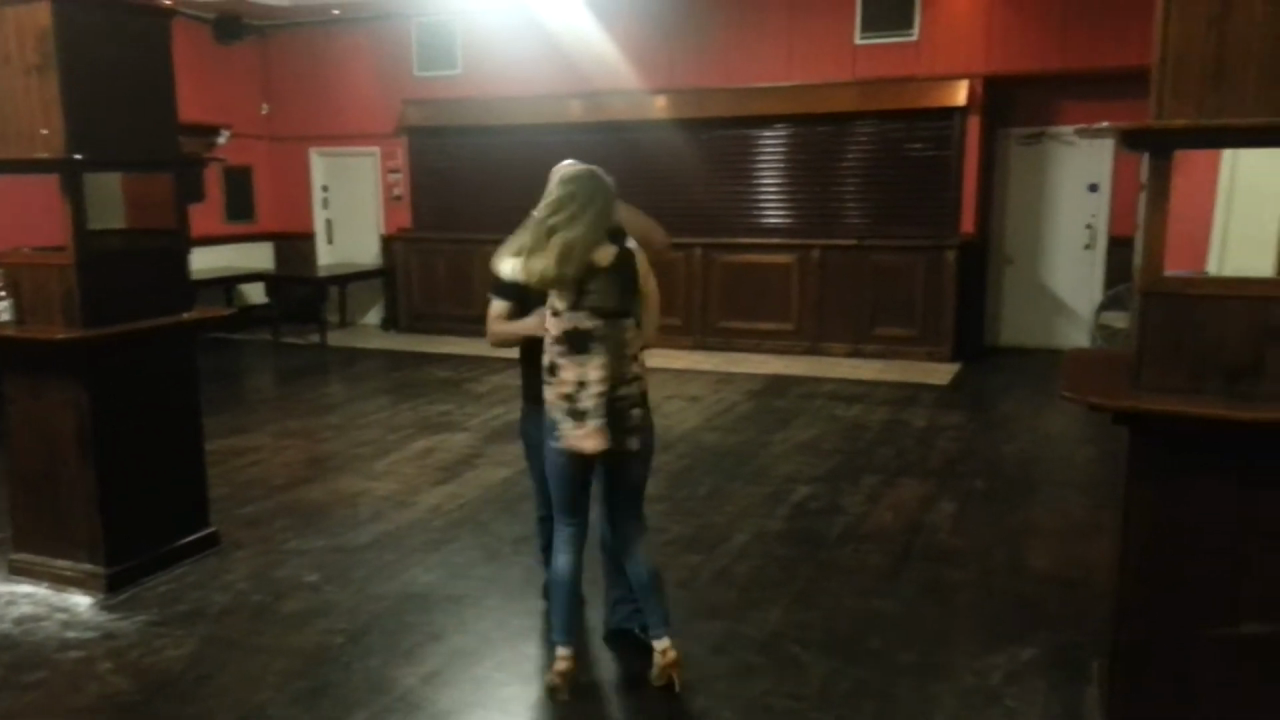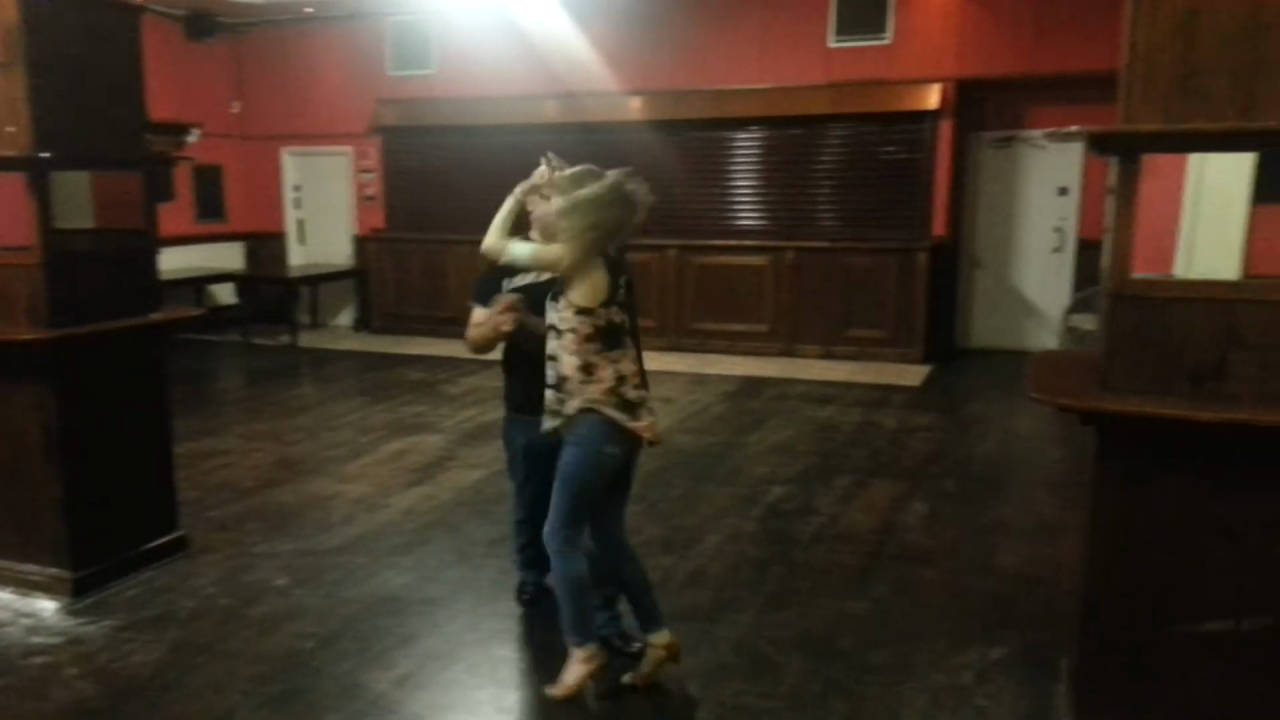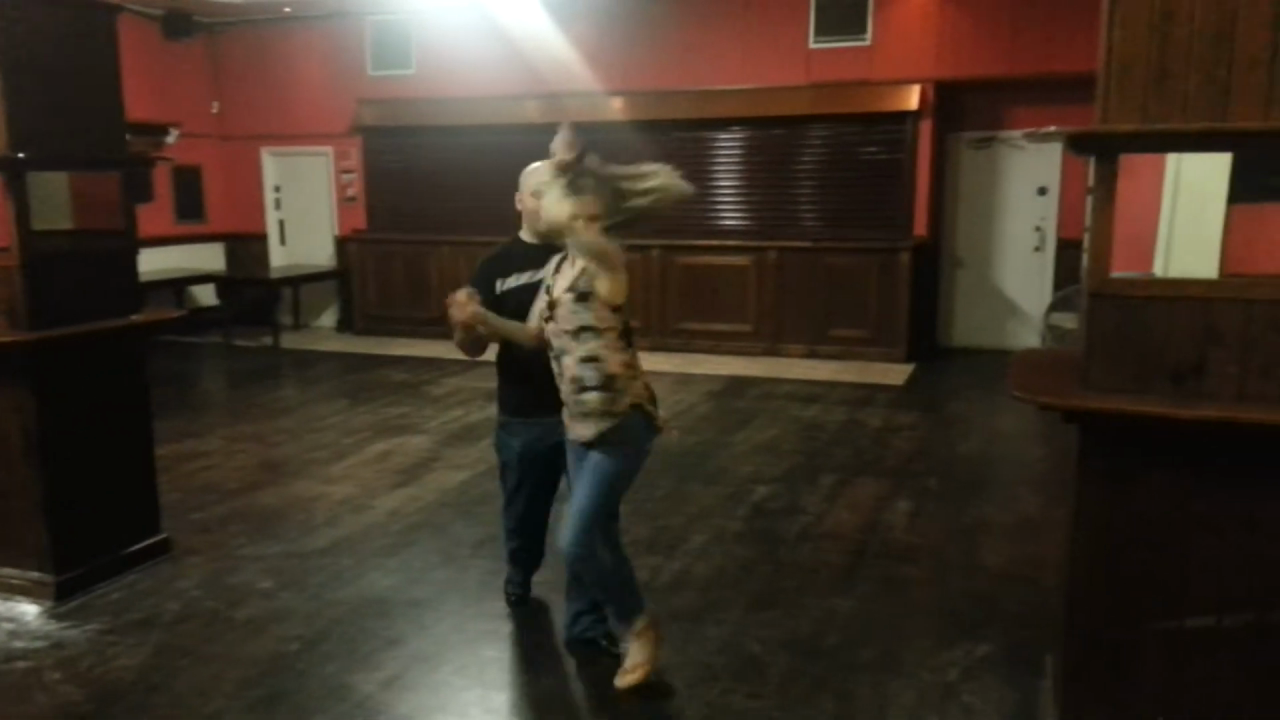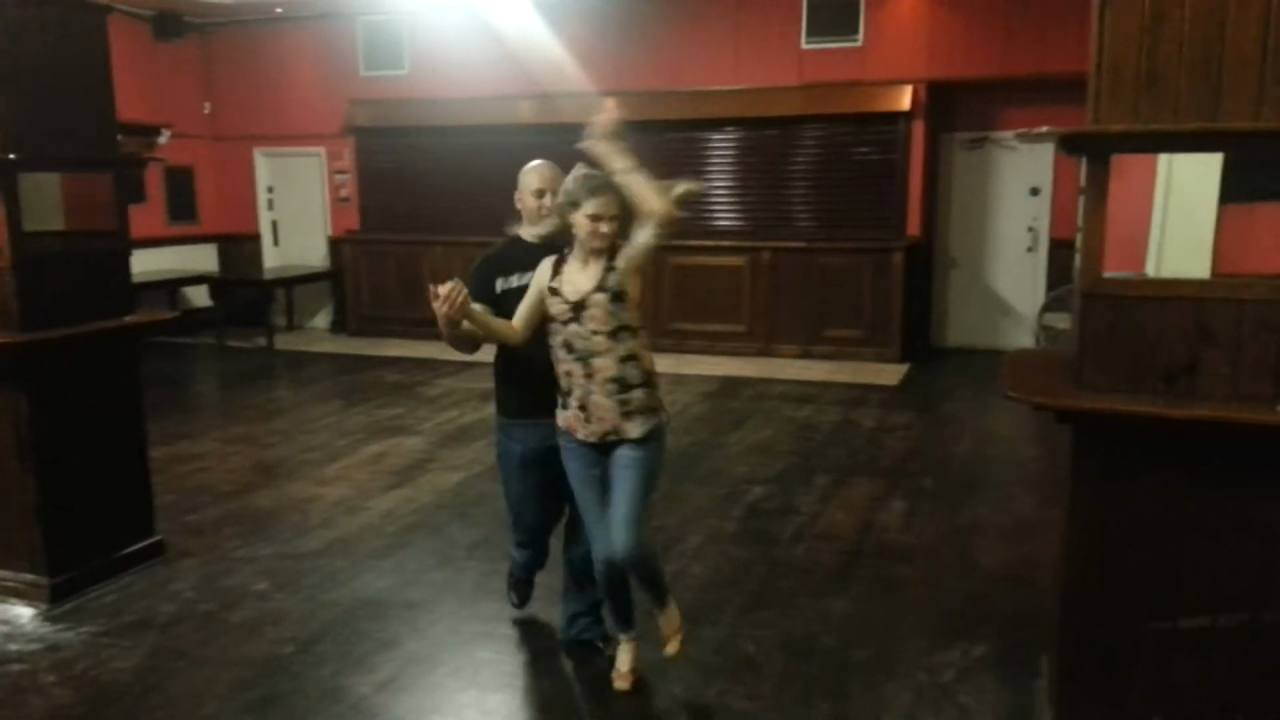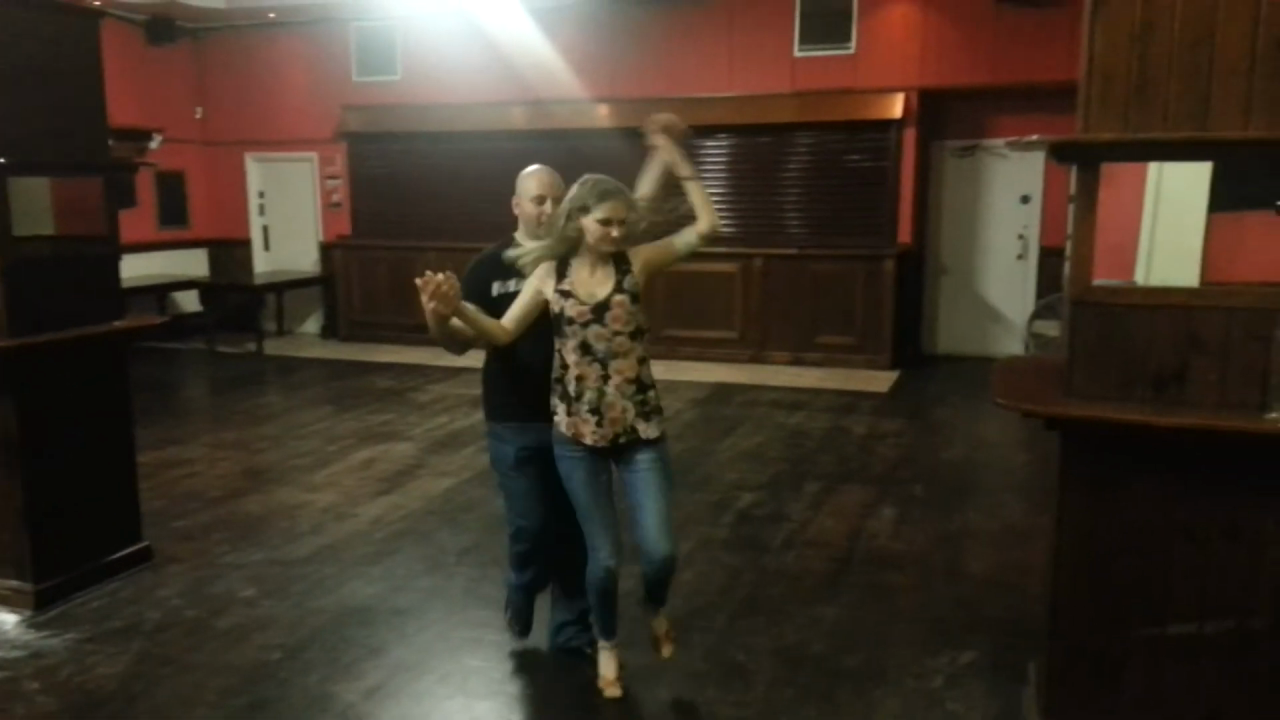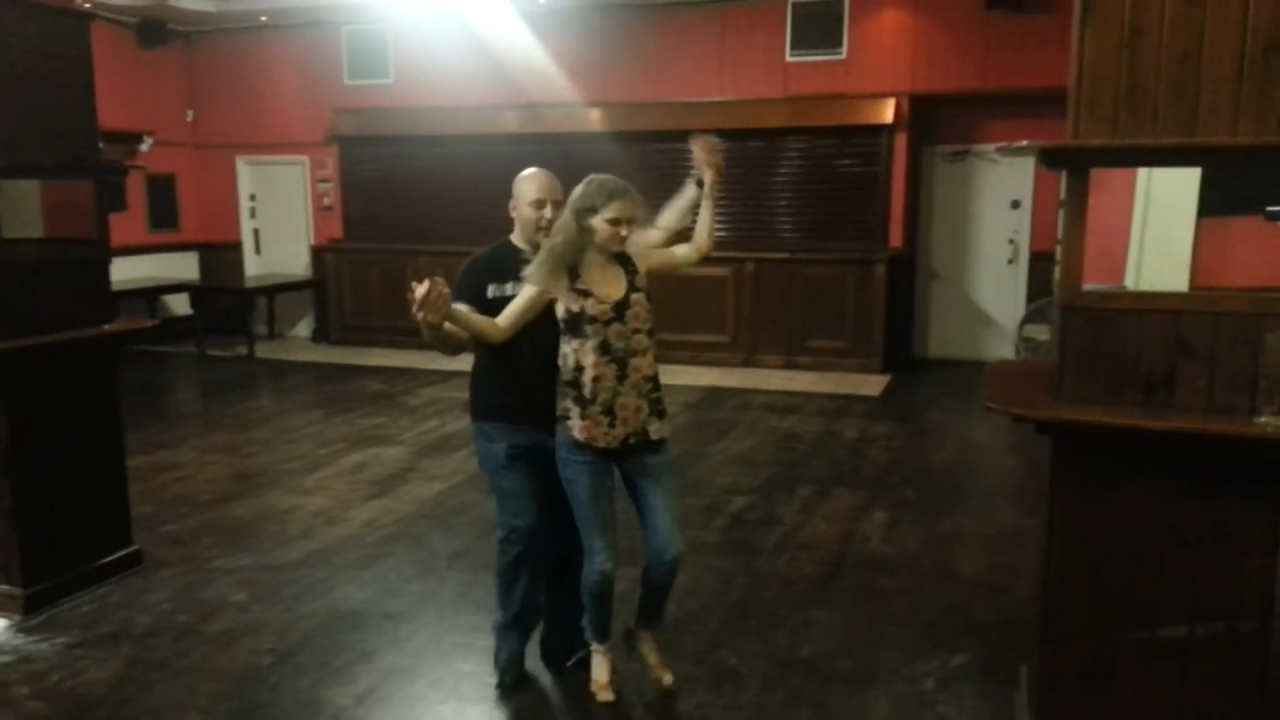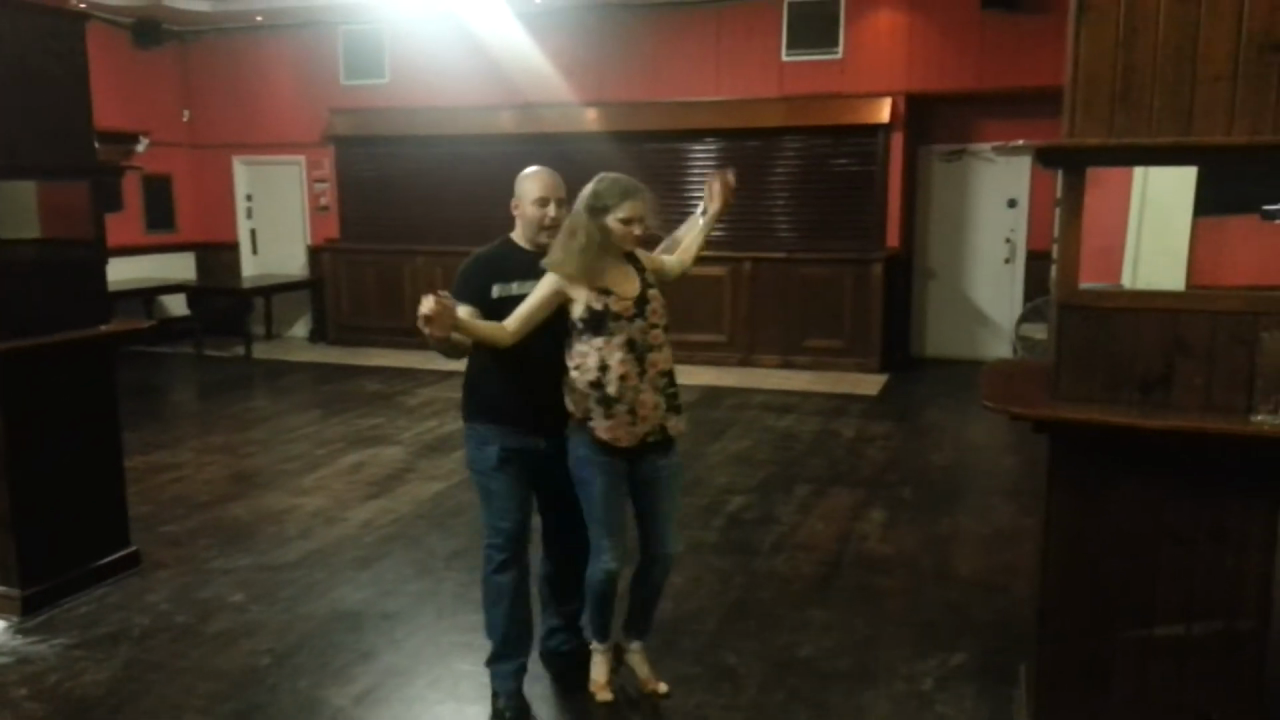
dt=0.1s
person 1, frame 1
left shoulder: (550, 265)
right shoulder: (634, 261)
left elbow: (501, 265)
left hip: (571, 422)
right hip: (629, 419)
left knee: (568, 536)
right knee: (629, 535)
left ankle: (563, 655)
right ankle: (663, 644)
person 1, frame 2
left shoulder: (574, 259)
right shoulder: (611, 257)
left elbow: (493, 245)
left wrist: (522, 190)
left hip: (591, 421)
right hip: (625, 418)
left knee: (560, 538)
right knee: (607, 536)
left ankle: (583, 652)
right ankle: (657, 638)
person 1, frame 3
left shoulder: (606, 254)
right shoulder: (559, 268)
left elbow: (553, 212)
right elbow: (536, 335)
left wrist: (561, 165)
right wrist: (483, 319)
left hip: (620, 421)
right hip: (586, 423)
left knee: (574, 541)
right knee: (595, 539)
left ankle: (636, 629)
right ankle: (637, 630)
person 1, frame 4
left shoulder: (627, 260)
right shoulder: (551, 271)
left elbow: (660, 210)
right elbow: (516, 334)
left wrist: (608, 148)
right wrist: (467, 309)
left hip: (634, 423)
right hip: (578, 426)
left knee: (624, 545)
right knee: (605, 548)
left ankle: (663, 605)
right ankle: (627, 637)
person 1, frame 5
left shoulder: (635, 262)
right shoulder: (550, 275)
left elbow: (704, 228)
right elbow: (502, 332)
left wrist: (674, 161)
right wrist: (453, 307)
left hip: (641, 426)
right hip: (579, 434)
left knee: (659, 550)
right knee: (604, 555)
left ankle: (656, 611)
right ankle: (606, 644)
person 1, frame 6
left shoulder: (637, 262)
right shoulder: (556, 276)
left elbow: (699, 246)
right elbow: (497, 331)
left wrist: (707, 184)
right wrist: (447, 310)
left hip: (645, 428)
right hip: (583, 436)
left knee: (668, 550)
right knee: (600, 559)
left ankle: (644, 633)
right ankle: (599, 649)
person 1, frame 7
left shoulder: (644, 264)
right shoulder: (569, 277)
left elbow: (678, 263)
right elbow: (506, 332)
left wrist: (707, 214)
right wrist: (453, 320)
left hip: (657, 428)
right hip: (599, 434)
left knee: (662, 551)
right knee: (608, 556)
left ankle: (634, 645)
right ankle: (600, 649)
person 2, frame 1
left shoulder: (612, 243)
left elbow: (658, 245)
right elbow: (494, 330)
left wrist: (610, 202)
right wrist: (536, 324)
right hip: (546, 405)
right knee: (552, 503)
left ankle: (624, 616)
person 2, frame 2
right shoulder: (503, 263)
right elbow: (475, 340)
right wrist: (497, 324)
right hip: (530, 411)
right knee: (532, 507)
left ankle: (604, 618)
right ankle: (532, 575)
person 2, frame 3
right shoulder: (496, 267)
right elbow: (474, 348)
right wrist: (465, 328)
right hip: (526, 416)
right knee: (523, 511)
left ankle: (588, 621)
right ankle: (520, 572)
person 2, frame 4
right shoulder: (494, 265)
right elbow: (467, 344)
right wrist: (448, 320)
right hip: (525, 418)
left knee: (590, 522)
right knee: (532, 520)
left ankle: (583, 622)
right ankle: (524, 567)
person 2, frame 5
right shoulder: (491, 265)
right elbow: (460, 342)
right wrist: (439, 319)
right hip: (520, 424)
left knee: (579, 528)
right knee: (535, 528)
left ankle: (571, 632)
right ankle: (523, 589)
person 2, frame 6
right shoulder: (483, 268)
left elbow: (652, 237)
right elbow: (454, 341)
left wrist: (696, 188)
right wrist: (432, 323)
right hip: (505, 426)
left knee: (567, 534)
right knee: (524, 527)
left ankle: (562, 638)
right ankle: (511, 641)
person 2, frame 7
right shoulder: (485, 267)
right elbow: (463, 339)
right wrist: (440, 334)
left hip: (564, 426)
right hip: (499, 430)
left knee: (569, 540)
right knee: (506, 543)
left ankle: (561, 640)
